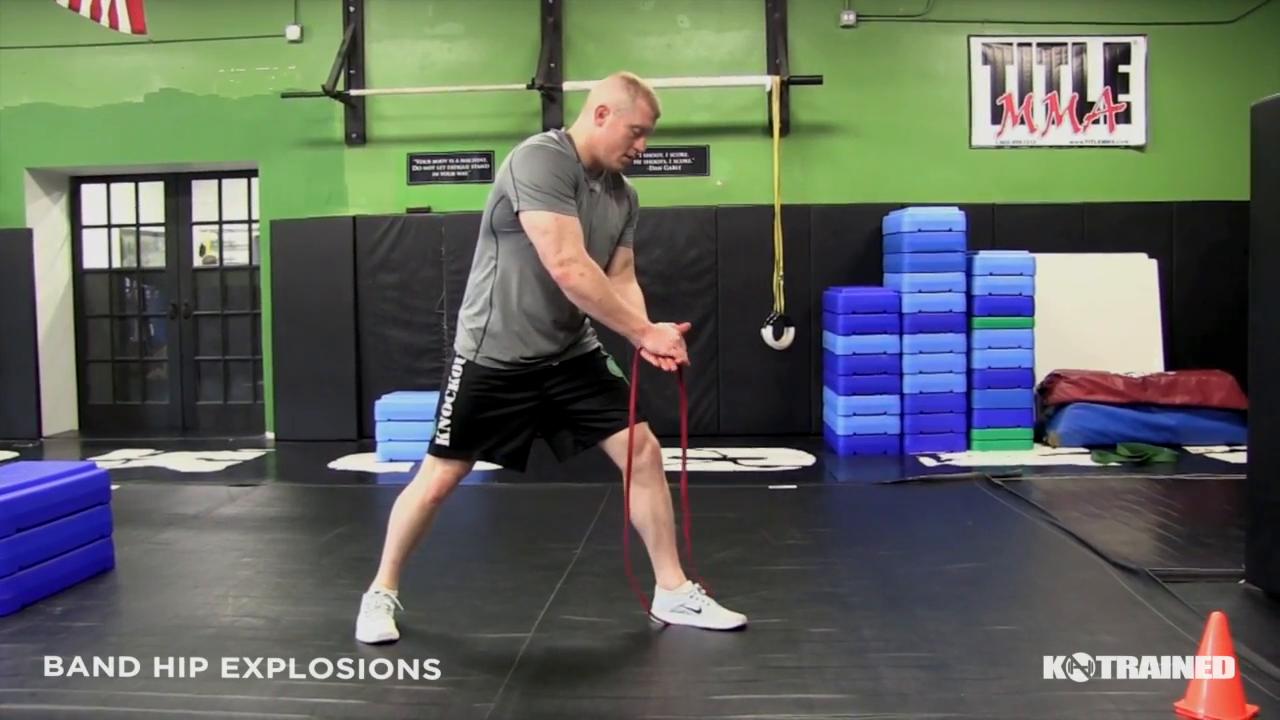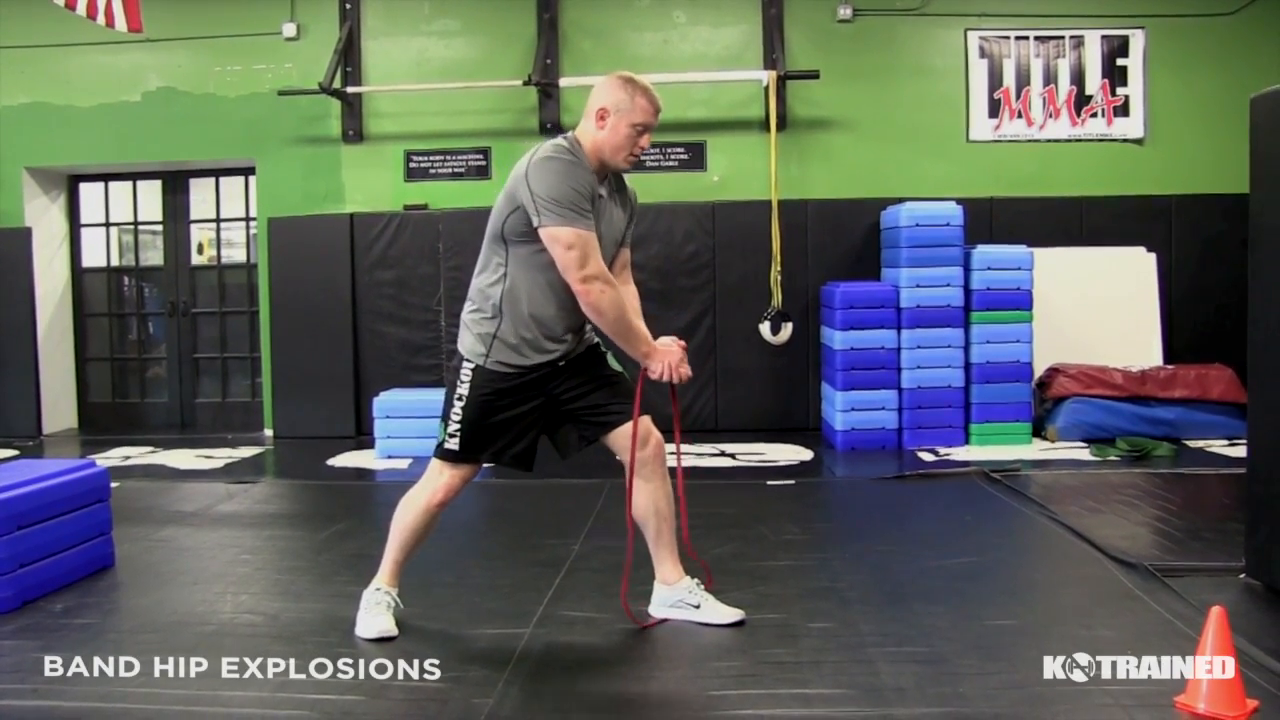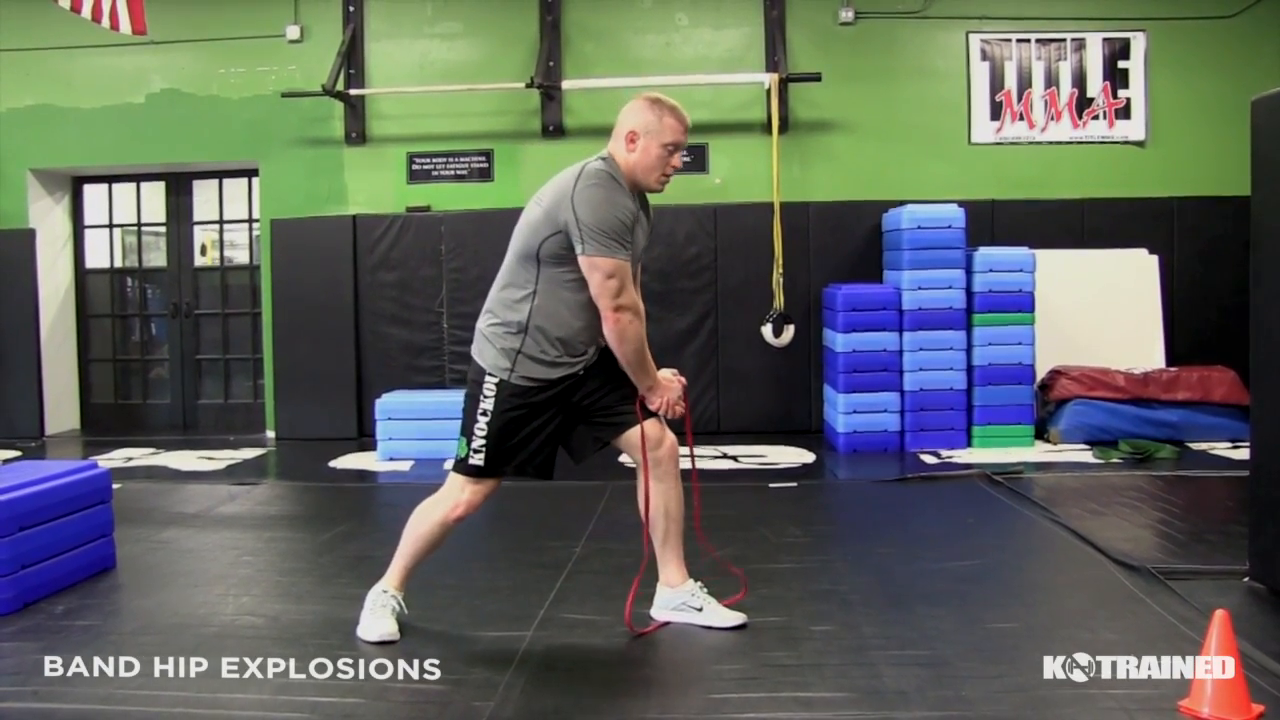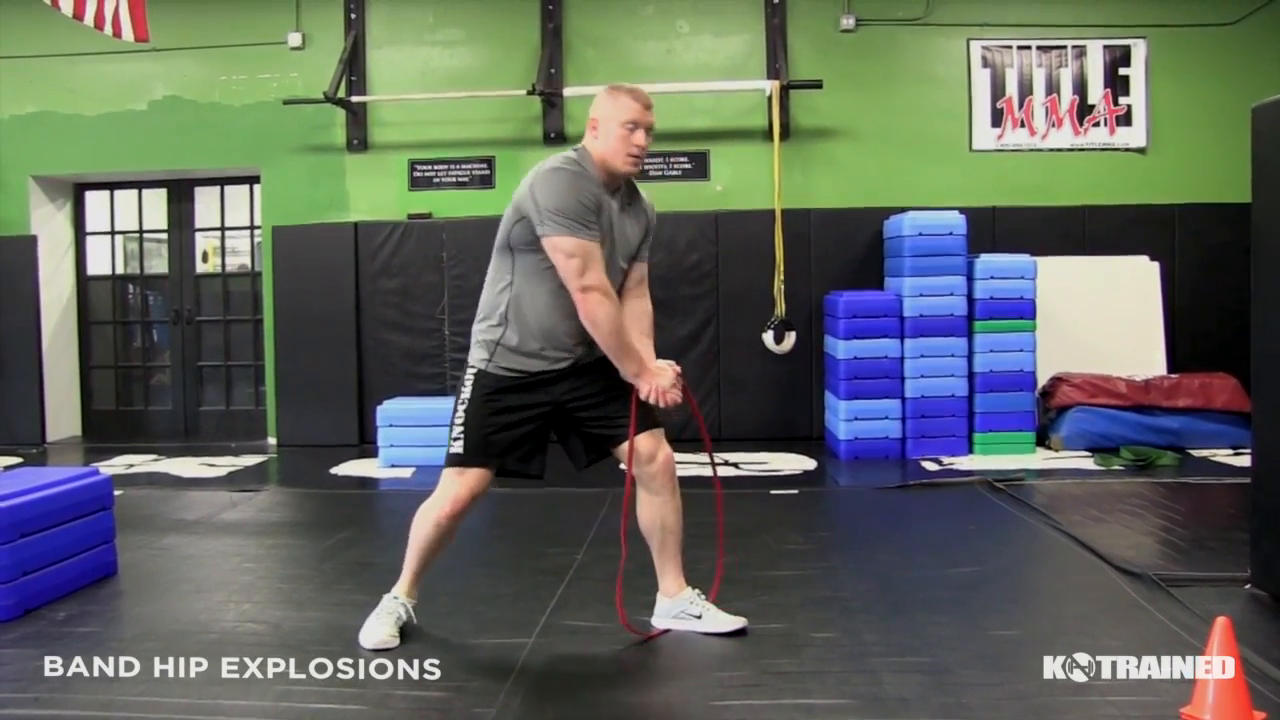
dt=0.7s
person 1, frame 1
left shoulder: (621, 195)
right shoulder: (540, 161)
left elbow: (620, 280)
right elbow: (567, 269)
left wrist: (645, 336)
right wrist: (645, 331)
left hip: (570, 352)
right hip: (496, 354)
left knee: (643, 451)
right knee: (438, 480)
left ankle: (673, 593)
right ankle: (382, 593)
person 1, frame 2
left shoulder: (620, 193)
right shoulder: (553, 169)
left elbow: (619, 281)
right elbow: (588, 283)
left wrist: (648, 344)
right wrist: (648, 352)
left hip: (570, 351)
right hip: (500, 355)
left knee: (646, 445)
right knee: (445, 482)
left ankle: (672, 588)
right ankle: (382, 591)
person 1, frame 3
left shoulder: (629, 200)
right shoulder: (596, 194)
left elbow: (628, 305)
right elbow: (617, 313)
left wrist: (648, 377)
right wrist: (650, 383)
left hip: (582, 359)
right hip: (516, 364)
left knee: (660, 448)
right knee: (464, 497)
left ankle: (675, 591)
right ankle: (387, 592)
person 1, frame 4
left shoulder: (638, 208)
right shoulder: (560, 181)
left elbow: (634, 297)
right elbow: (590, 294)
left wrist: (647, 365)
right wrist: (640, 373)
left hip: (583, 363)
right hip: (508, 364)
left knee: (656, 460)
right knee: (458, 492)
left ankle: (674, 600)
right ankle: (400, 598)
